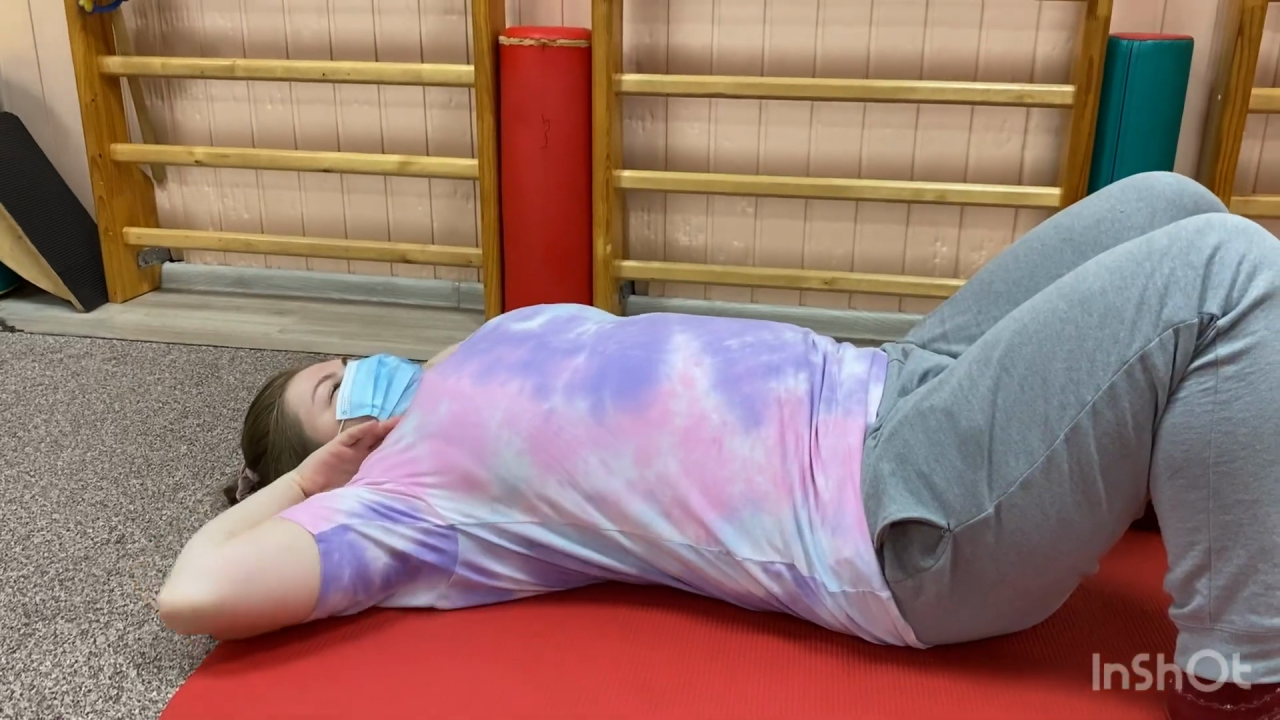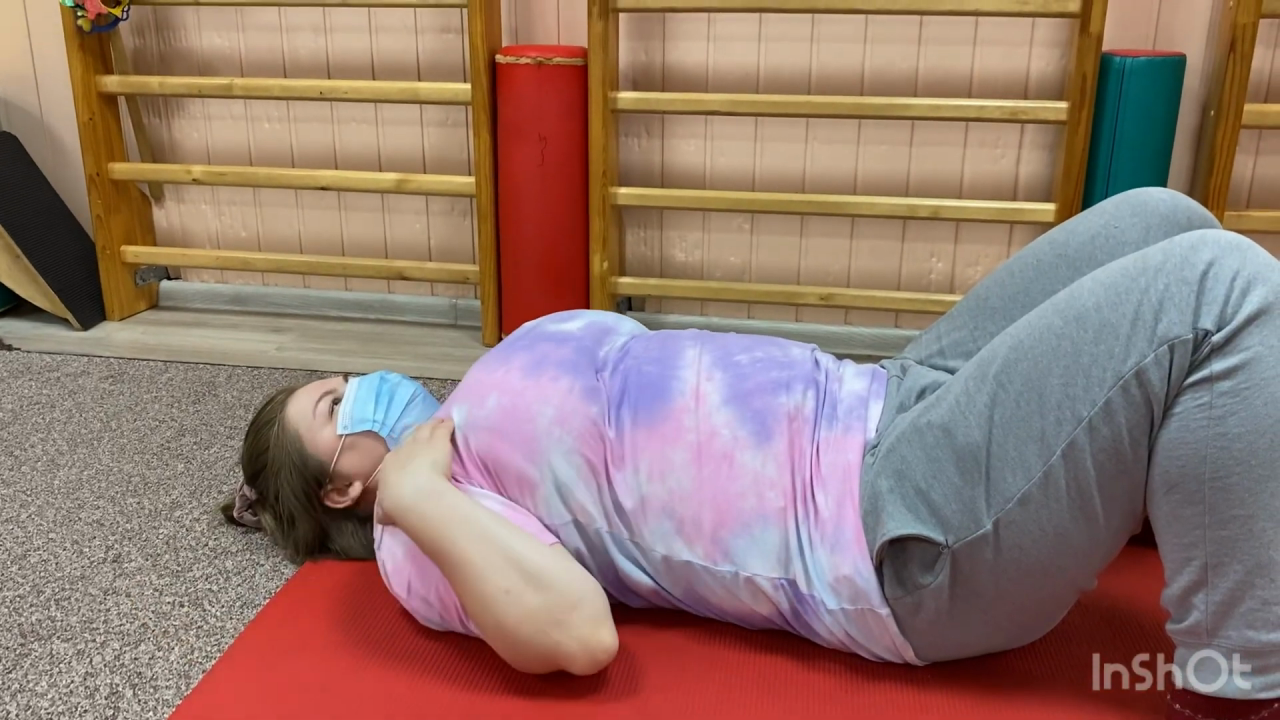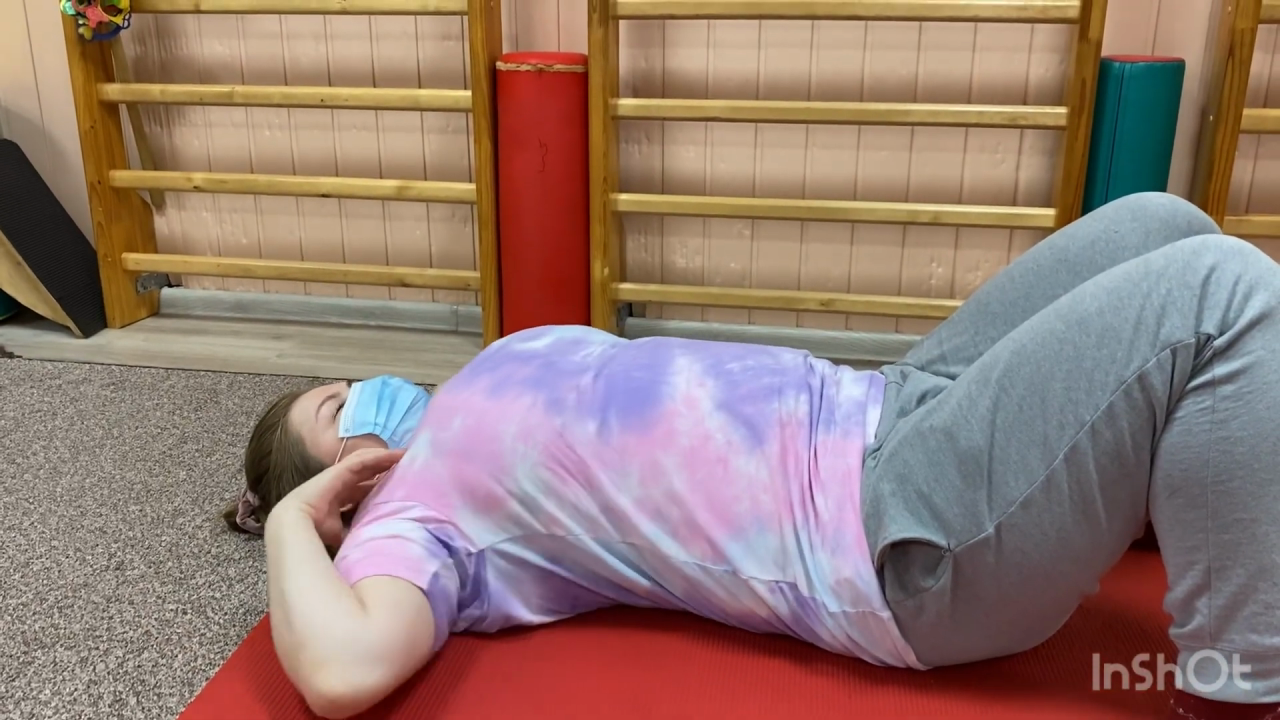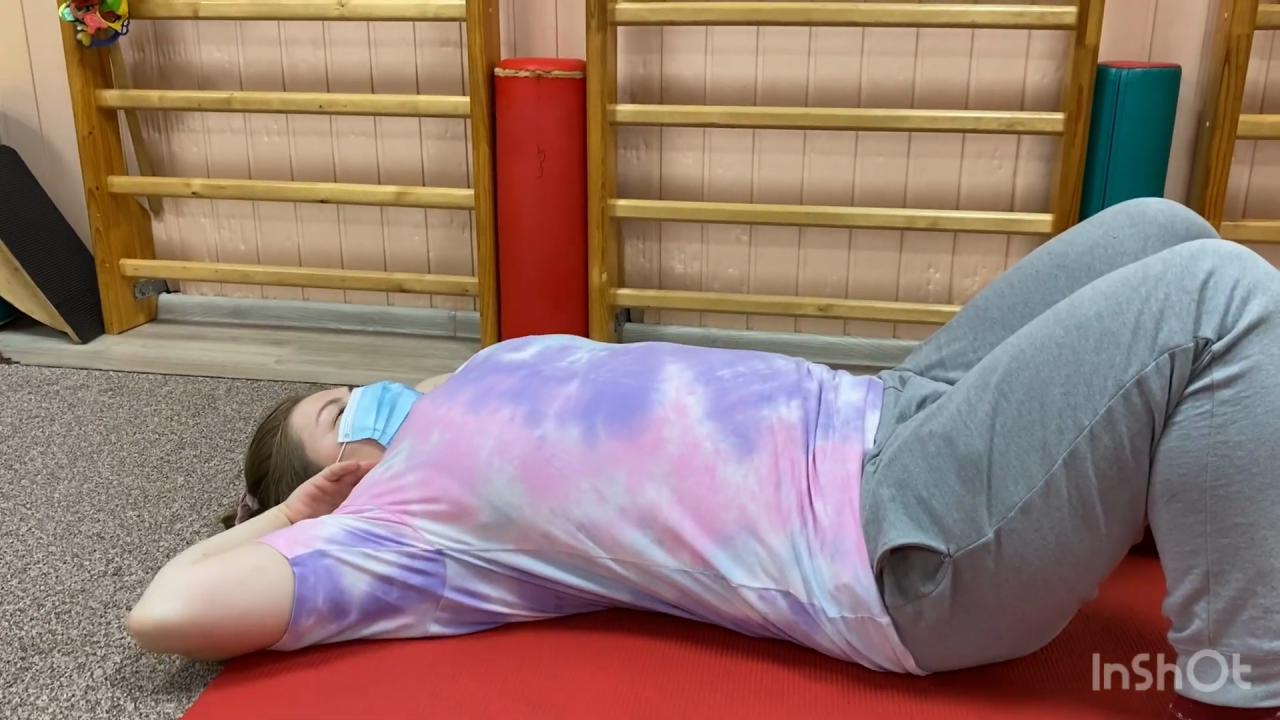
dt=1s
person 1, frame 1
left shoulder: (462, 394)
right shoulder: (406, 494)
right elbow: (197, 595)
right wrist: (299, 482)
left hip: (886, 395)
right hip: (905, 517)
left knee: (1169, 207)
person 1, frame 2
left shoulder: (478, 419)
right shoulder: (425, 530)
right elbow: (580, 632)
right wrist: (411, 493)
left hip: (887, 410)
right hip: (908, 535)
left knee: (1160, 220)
person 1, frame 3
left shoulder: (473, 418)
right shoulder: (415, 514)
right wrist: (288, 517)
left hip: (888, 416)
right hip: (907, 537)
left knee: (1158, 227)
person 1, frame 4
left shoulder: (472, 398)
right shoulder: (398, 521)
right elbow: (170, 613)
right wrist: (281, 513)
left hip: (886, 422)
right hip: (904, 539)
left knee: (1159, 234)
